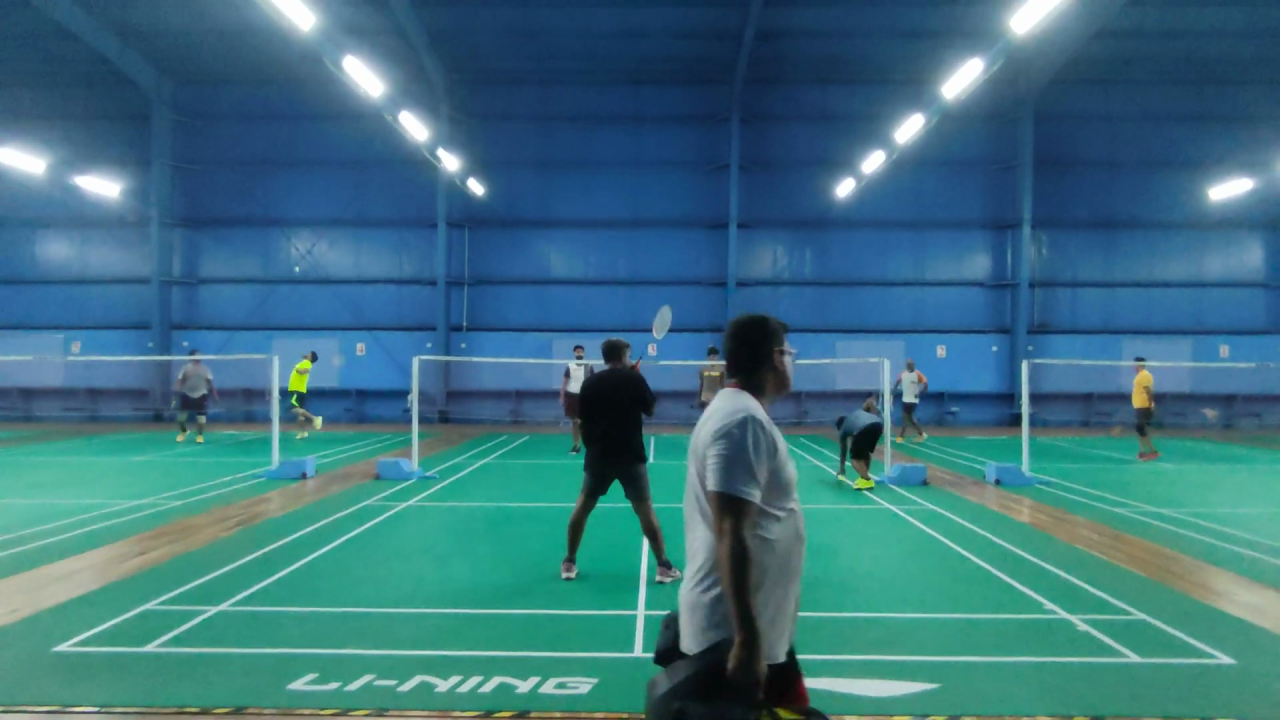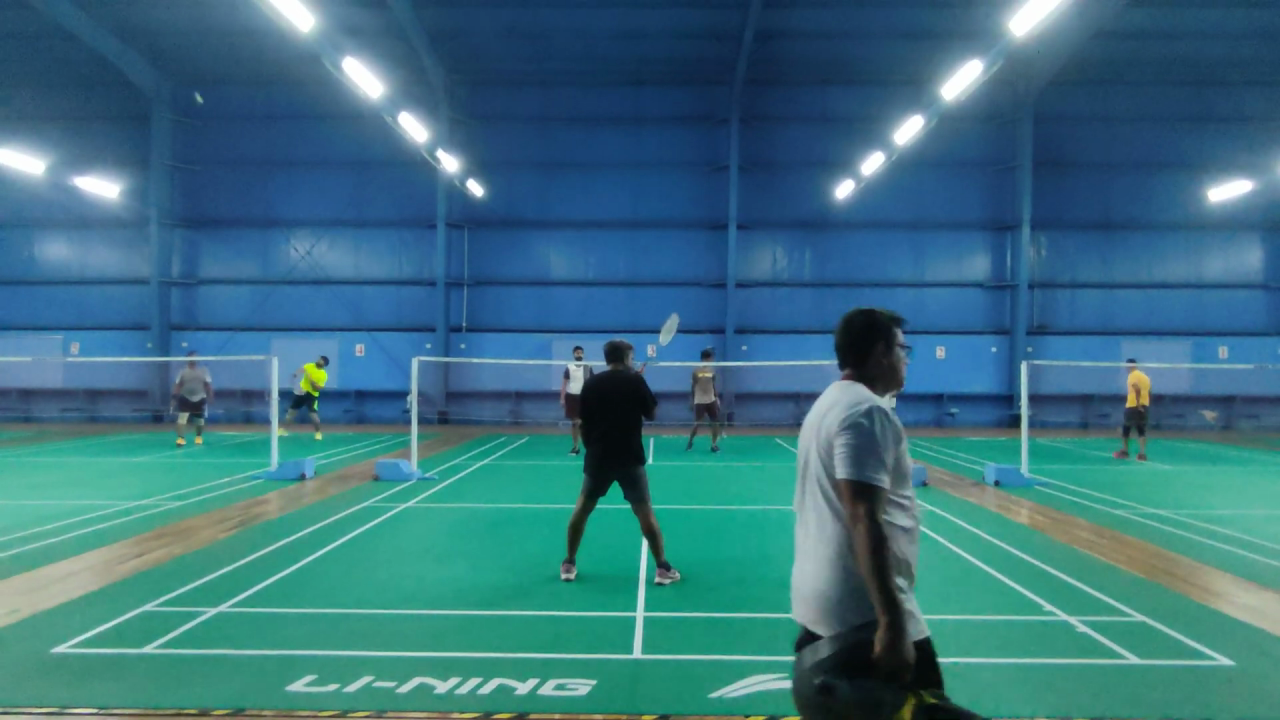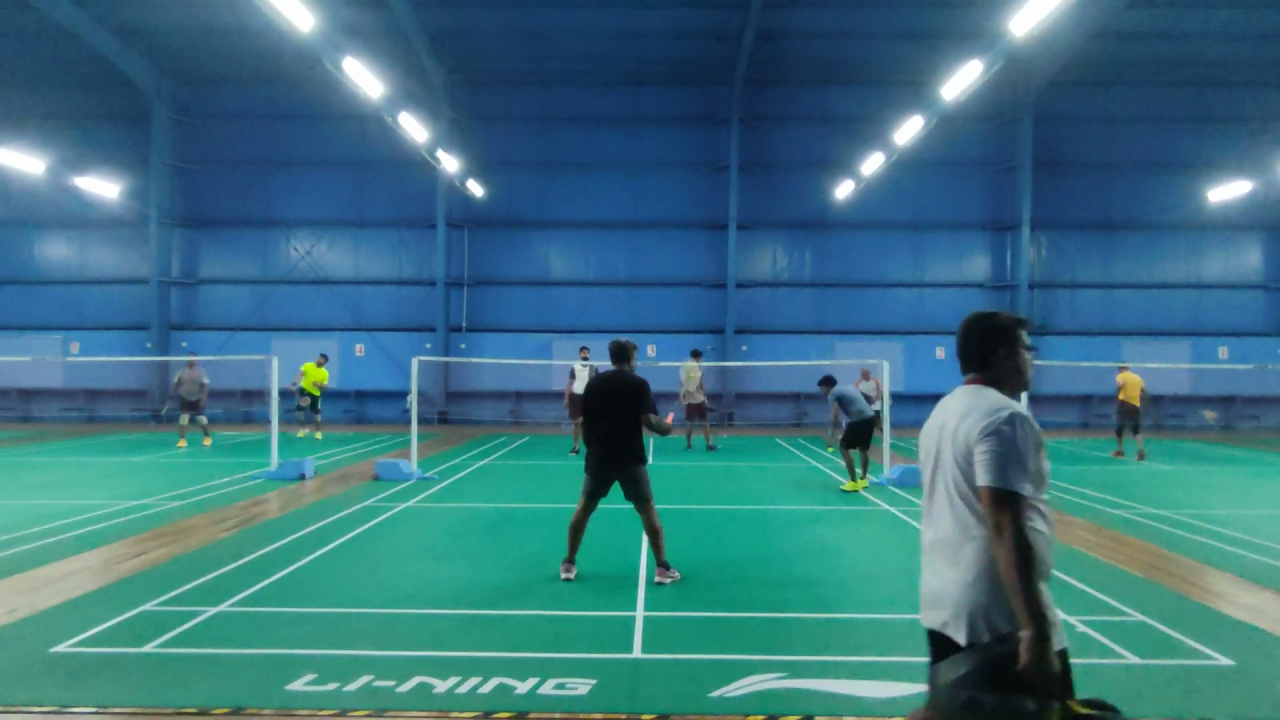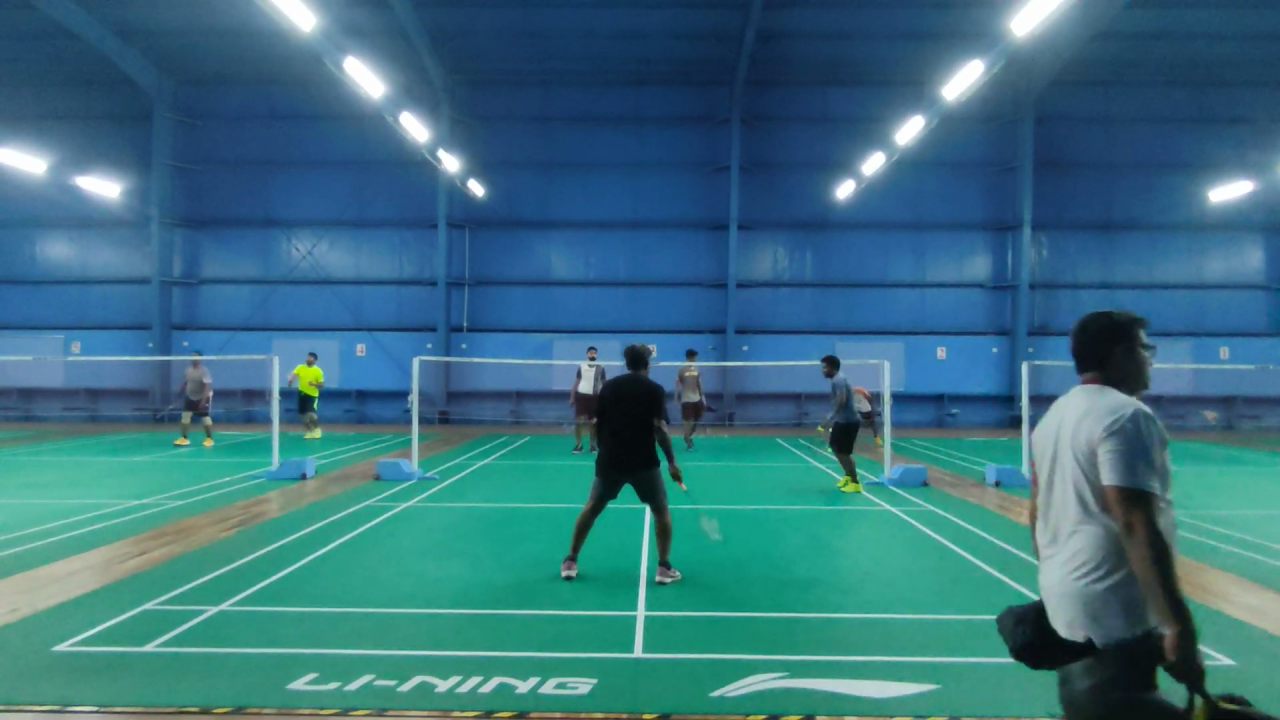
dt=0.3s
person 1, frame 1
left shoulder: (731, 412)
right shoulder: (745, 423)
right elbow: (732, 537)
right wrist: (745, 642)
left hip: (756, 623)
right hip: (730, 626)
left knee: (792, 711)
person 1, frame 2
left shoulder: (831, 404)
right shoulder: (868, 412)
right elbow: (865, 522)
right wrist: (891, 622)
left hip: (819, 597)
right hip: (864, 607)
person 1, frame 3
left shoulder: (944, 413)
right shoulder: (1004, 419)
right elbow: (1008, 531)
right wrist: (1038, 632)
left hip: (943, 602)
right hip: (998, 614)
person 1, frame 4
left shoulder: (1054, 415)
right shoulder: (1127, 417)
left elbow: (1037, 514)
right elbow: (1138, 528)
right wrist: (1179, 626)
left hip: (1065, 596)
right hip: (1112, 608)
person 2, frame 1
left shoulder: (590, 383)
right shoulder: (634, 379)
left elbow: (583, 421)
right elbow: (650, 410)
left hip: (599, 456)
right hip: (631, 457)
left knee: (582, 507)
right knee: (645, 510)
left ankle: (569, 563)
right ankle: (663, 566)
person 2, frame 2
left shoulder: (591, 384)
right shoulder: (635, 382)
left elbow: (584, 423)
right elbow: (651, 415)
left hip: (598, 458)
right hip: (630, 458)
left knee: (582, 509)
right knee: (644, 511)
left ankle: (569, 564)
right ankle: (662, 568)
person 2, frame 3
left shoulder: (594, 383)
right shoulder: (639, 384)
left elbow: (585, 422)
right elbow: (648, 420)
right wrist: (665, 428)
left hip: (599, 458)
right hip: (631, 459)
left knee: (583, 509)
right knee: (647, 511)
left ankle: (569, 563)
right ankle: (662, 568)
person 2, frame 4
left shoulder: (609, 387)
right shoulder: (654, 389)
left elbow: (598, 424)
right elbow: (659, 427)
right wrist: (671, 462)
left hip: (610, 461)
right hip: (644, 462)
left knee: (591, 509)
right knee: (662, 511)
left ankle: (570, 562)
right ankle: (664, 567)
